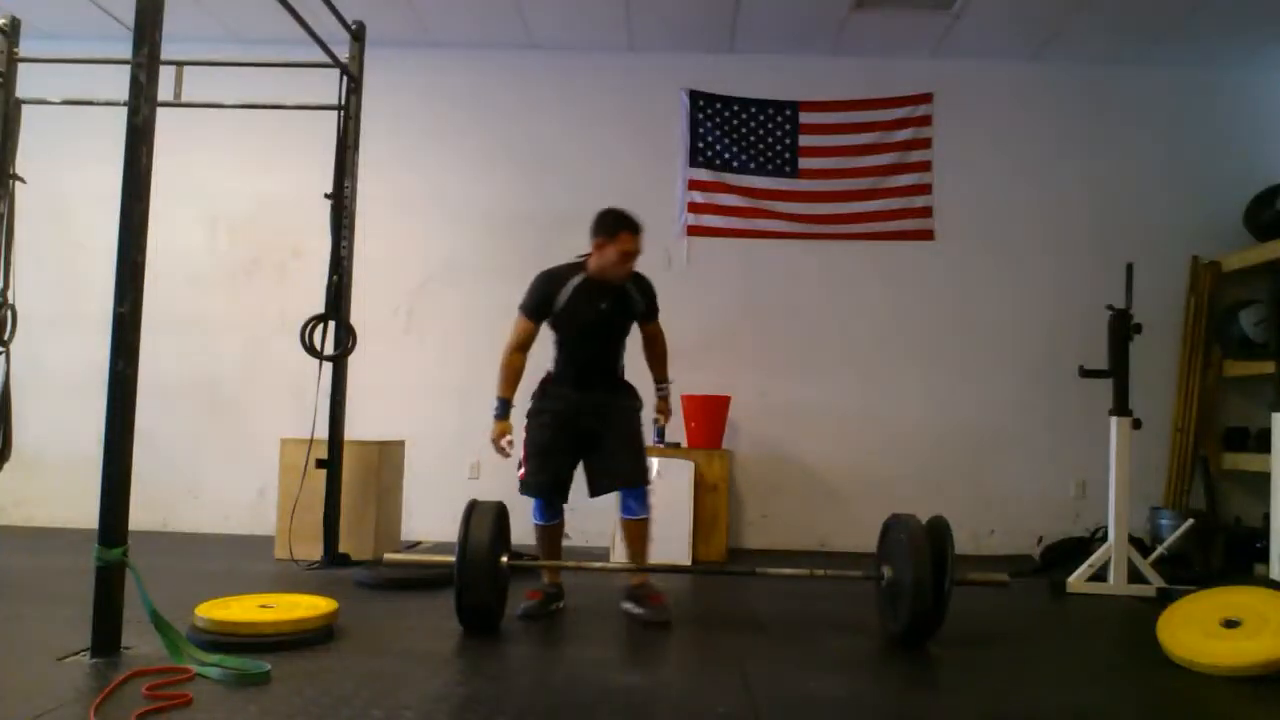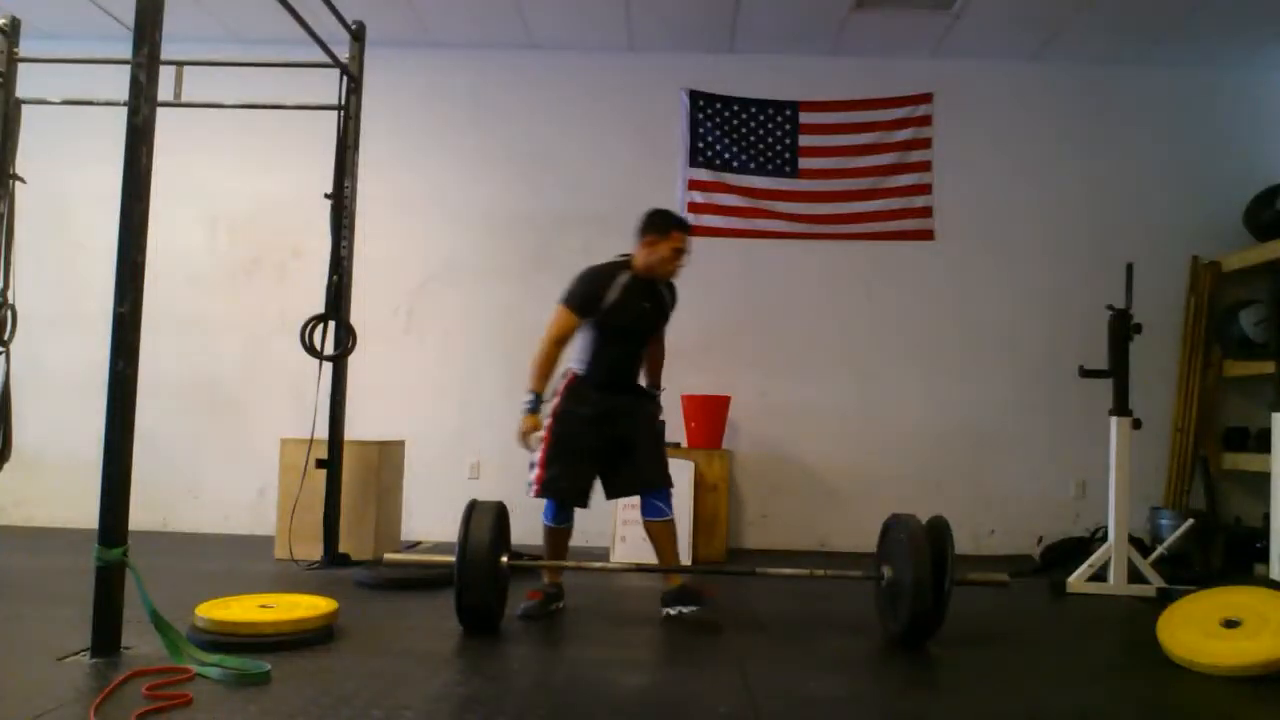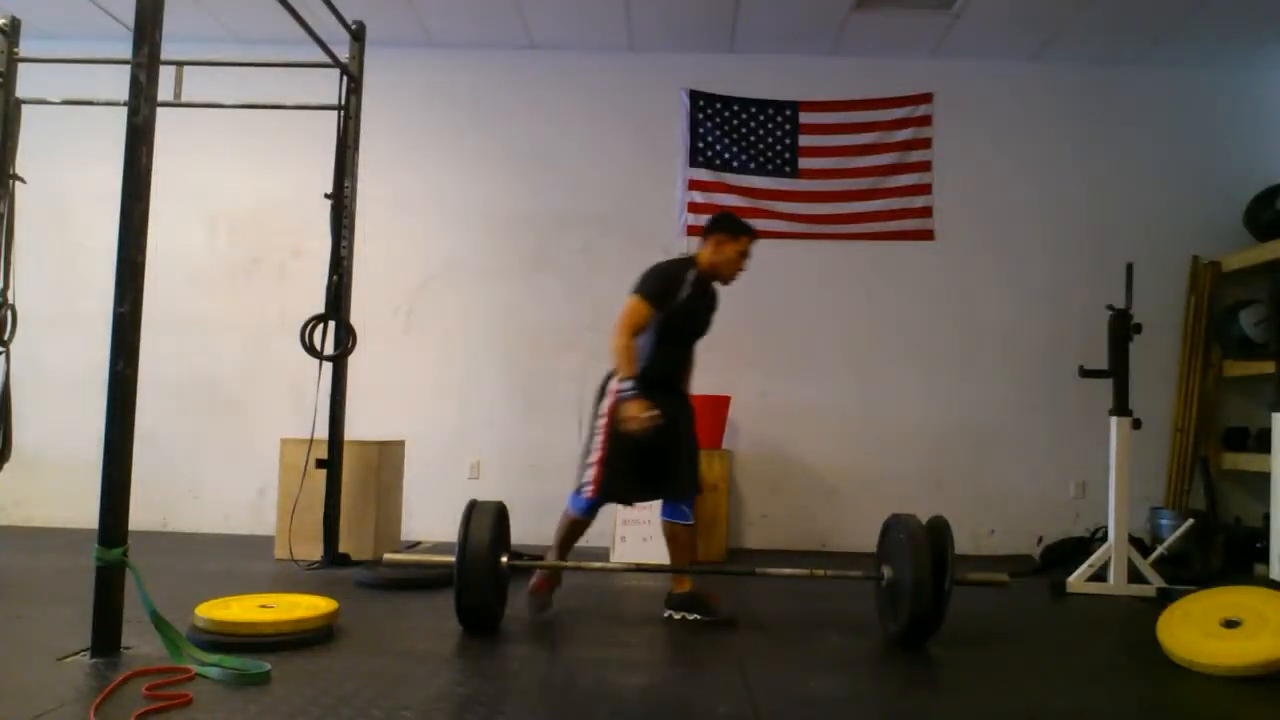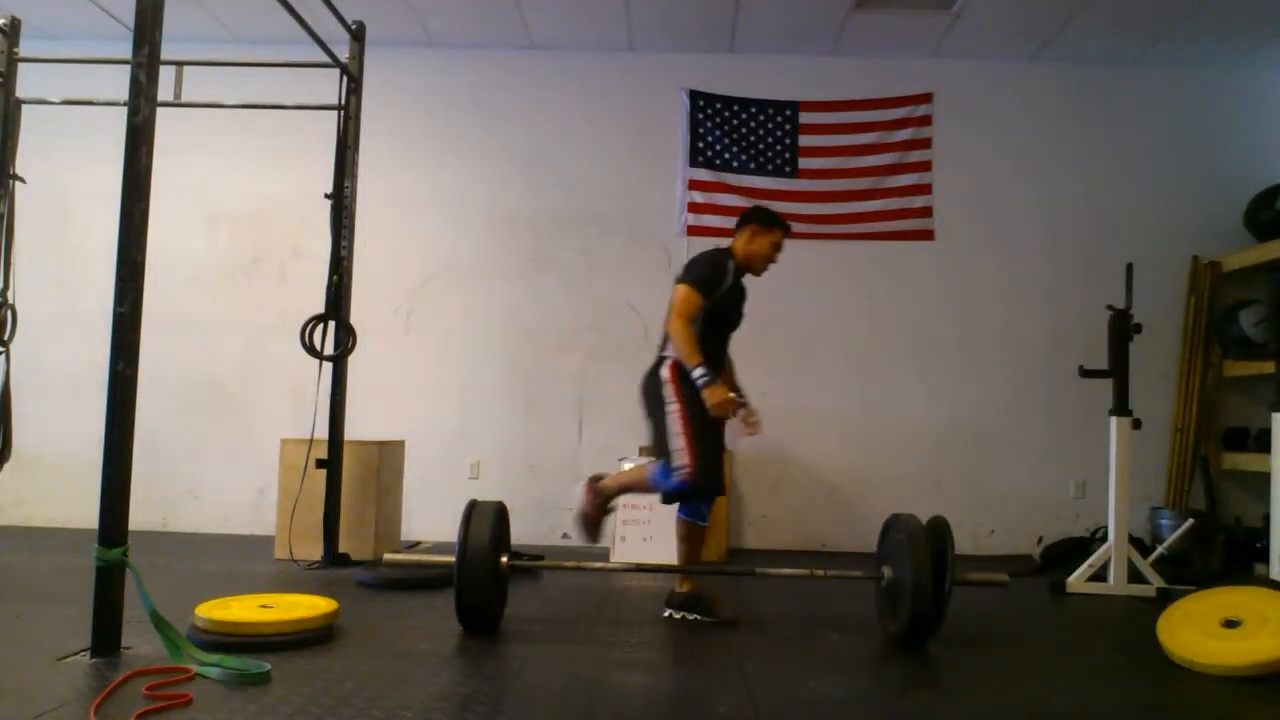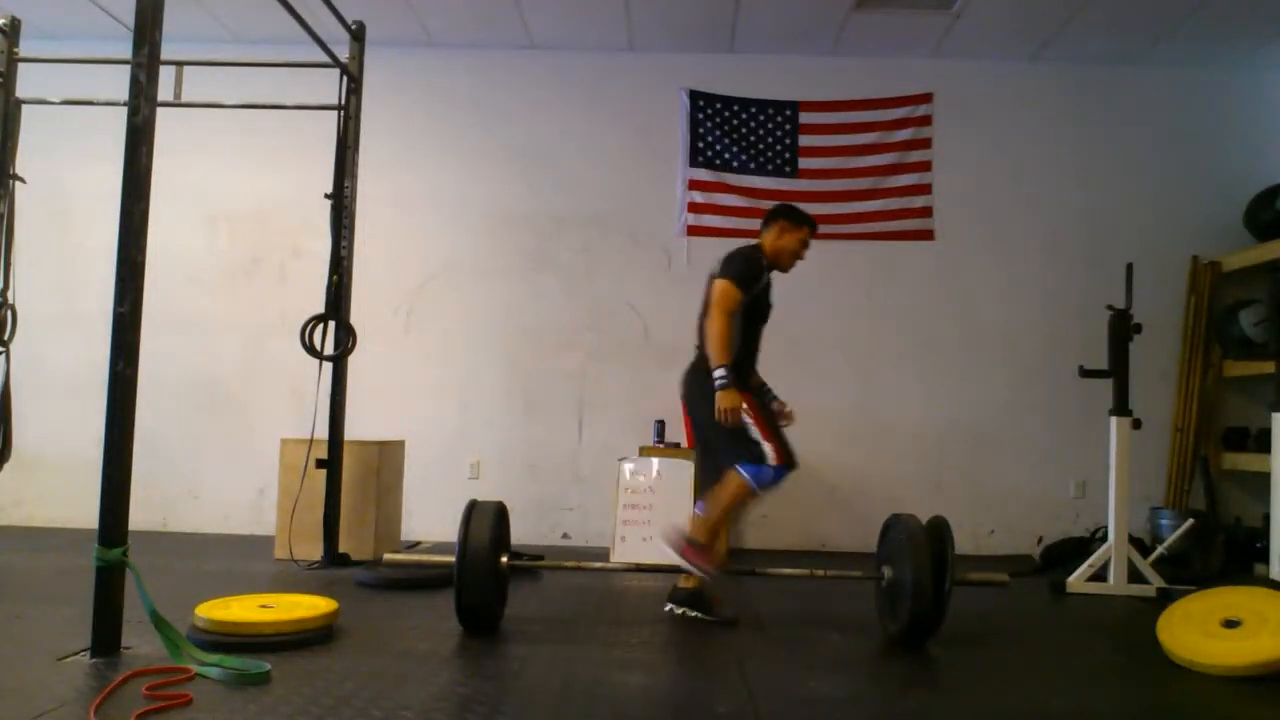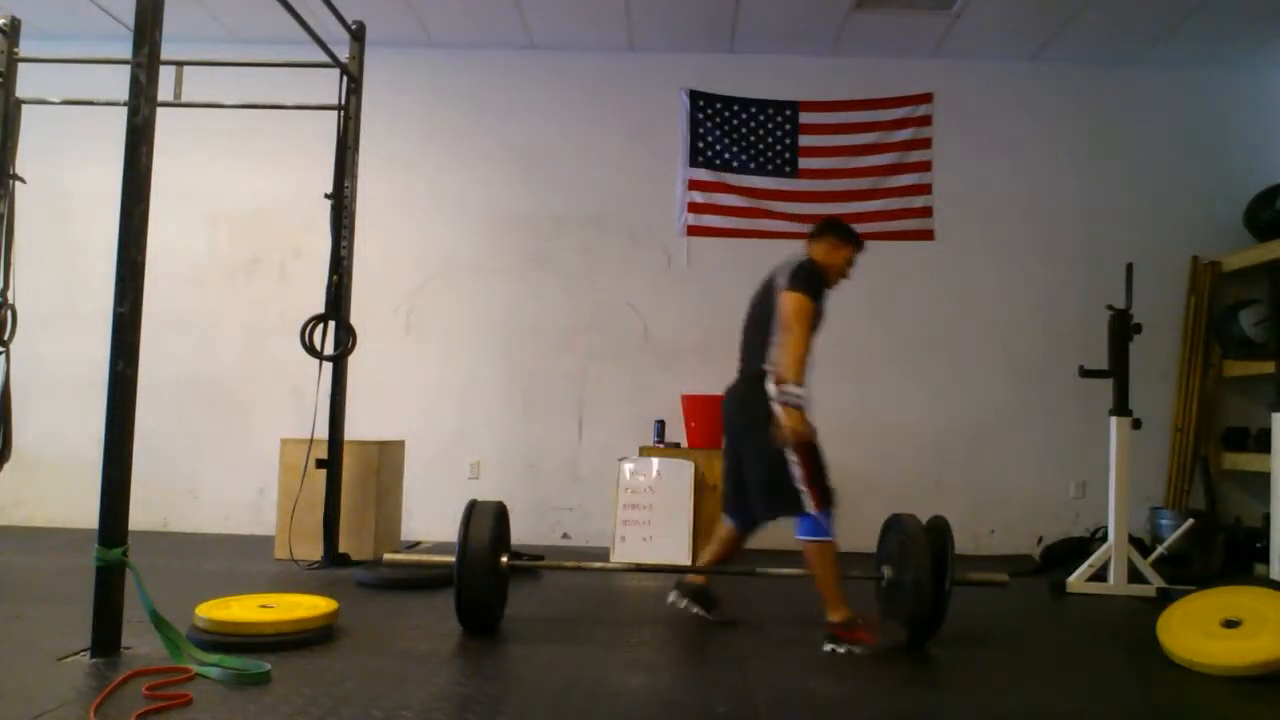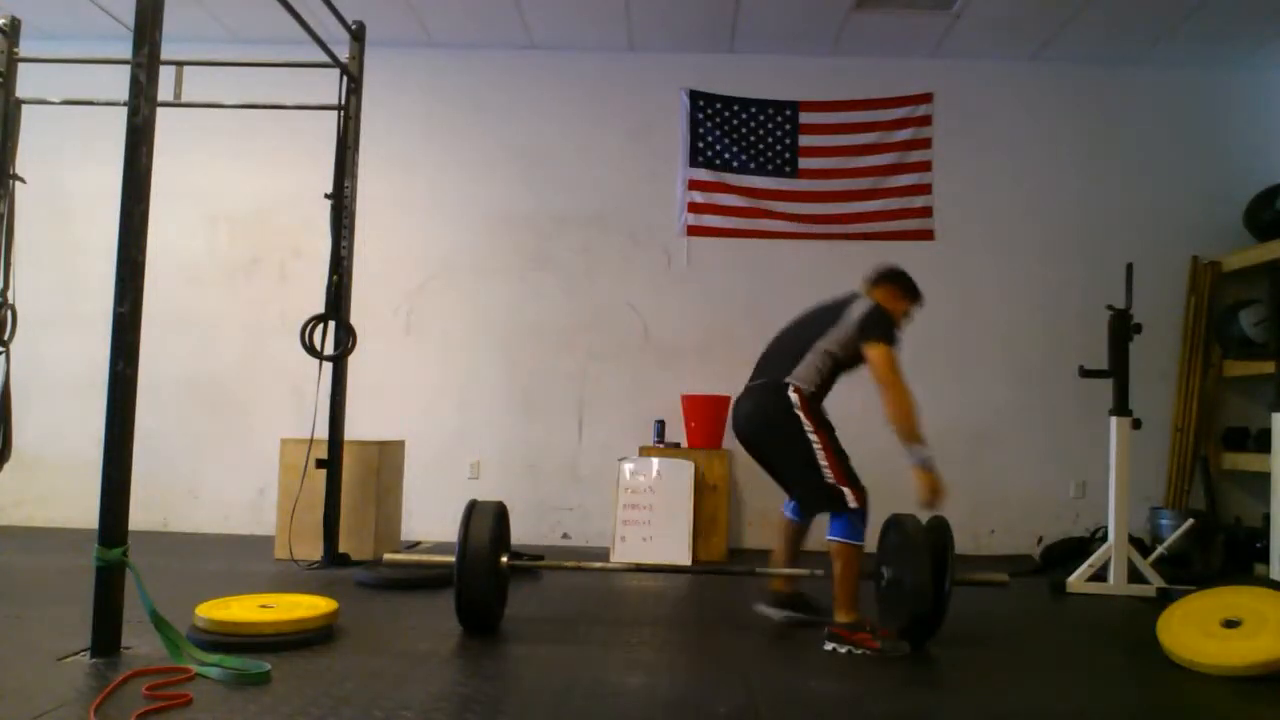
dt=0.2s
person 1, frame 1
left shoulder: (638, 290)
right shoulder: (554, 284)
left elbow: (654, 339)
right elbow: (517, 348)
left wrist: (662, 391)
right wrist: (502, 412)
left hip: (613, 395)
right hip: (560, 395)
left knee: (632, 484)
right knee: (546, 492)
left ankle: (638, 585)
right ankle: (551, 587)
person 1, frame 2
left shoulder: (665, 292)
right shoulder: (600, 280)
right elbow: (552, 341)
left wrist: (654, 394)
right wrist: (532, 406)
left hip: (629, 397)
right hip: (581, 396)
left knee: (655, 489)
right knee: (558, 492)
left ankle: (675, 588)
right ankle: (551, 589)
person 1, frame 3
left shoulder: (707, 295)
right shoulder: (668, 276)
right elbow: (623, 333)
left wrist: (681, 401)
right wrist: (629, 396)
left hip: (665, 400)
right hip: (632, 394)
left knee: (680, 493)
right knee: (597, 489)
left ankle: (682, 592)
right ankle: (551, 568)
person 1, frame 4
left shoulder: (735, 286)
right shoulder: (711, 265)
right elbow: (679, 322)
left wrist: (740, 401)
right wrist: (708, 381)
left hip: (699, 391)
right hip: (674, 378)
left knee: (699, 489)
right knee: (684, 472)
left ankle: (685, 591)
right ankle: (603, 488)
person 1, frame 5
left shoulder: (757, 274)
right shoulder: (744, 262)
right elbow: (717, 317)
left wrist: (769, 397)
right wrist: (724, 383)
left hip: (716, 384)
right hip: (715, 383)
left knee: (728, 477)
right knee: (770, 459)
left ankle: (686, 589)
right ankle: (689, 539)
person 1, frame 6
left shoulder: (784, 279)
right shoulder: (805, 270)
right elbow: (793, 331)
left wrist: (789, 401)
right wrist: (792, 403)
left hip: (743, 399)
right hip: (764, 399)
left knee: (751, 505)
right knee: (813, 501)
left ankle: (694, 585)
right ankle: (839, 621)
person 1, frame 7
left shoulder: (838, 314)
right shoulder: (873, 313)
right elbow: (893, 391)
left wrist: (830, 468)
right wrist: (922, 461)
left hip: (749, 408)
right hip: (782, 406)
left knee: (805, 493)
right knee: (850, 503)
left ankle: (781, 591)
right ankle: (846, 627)
